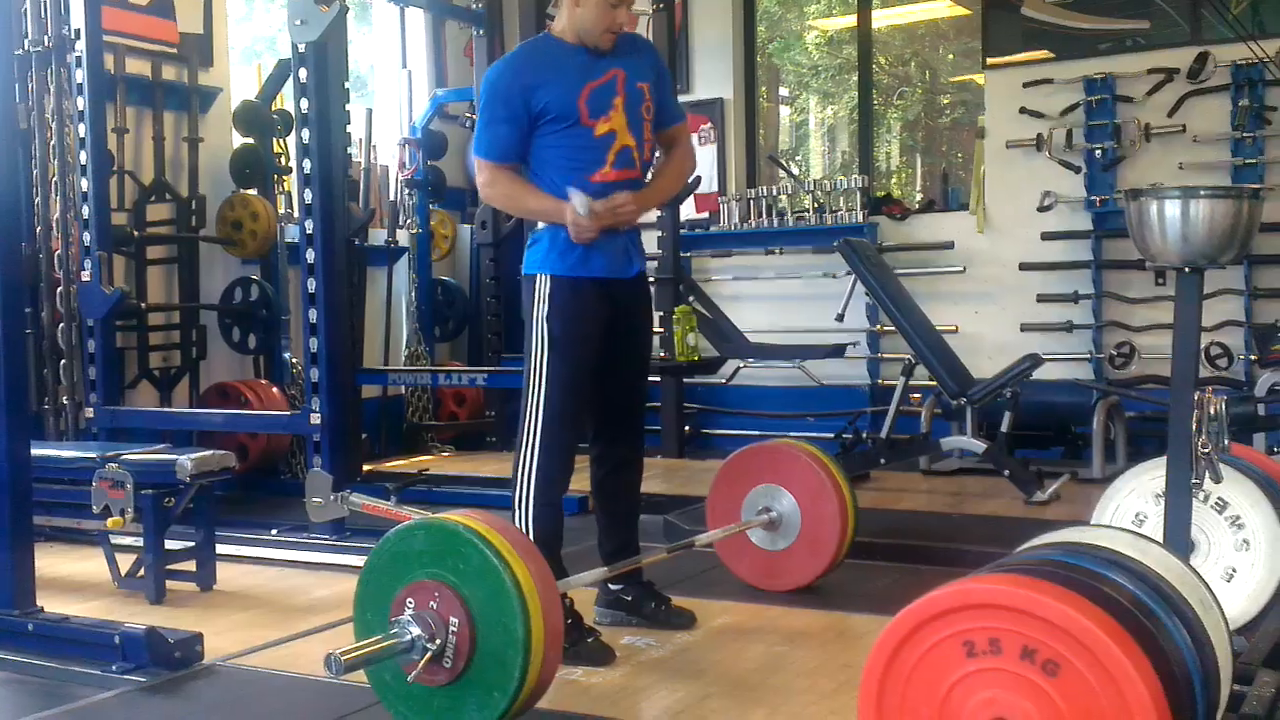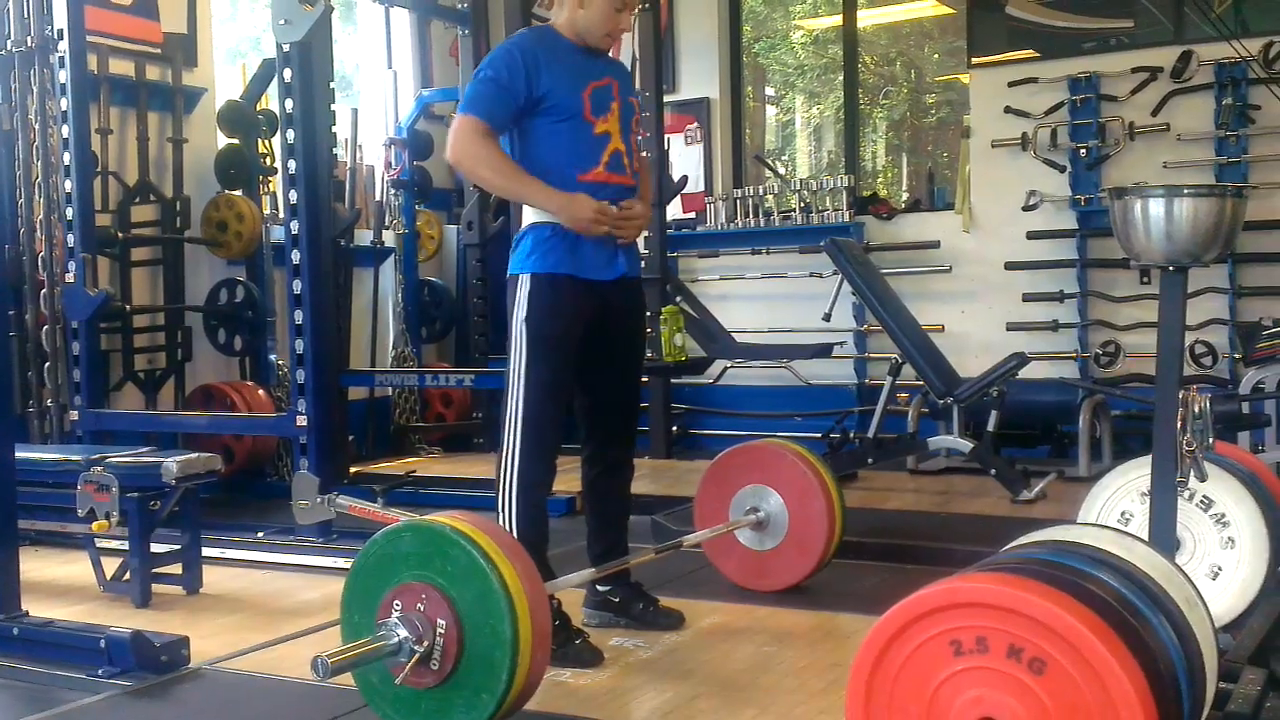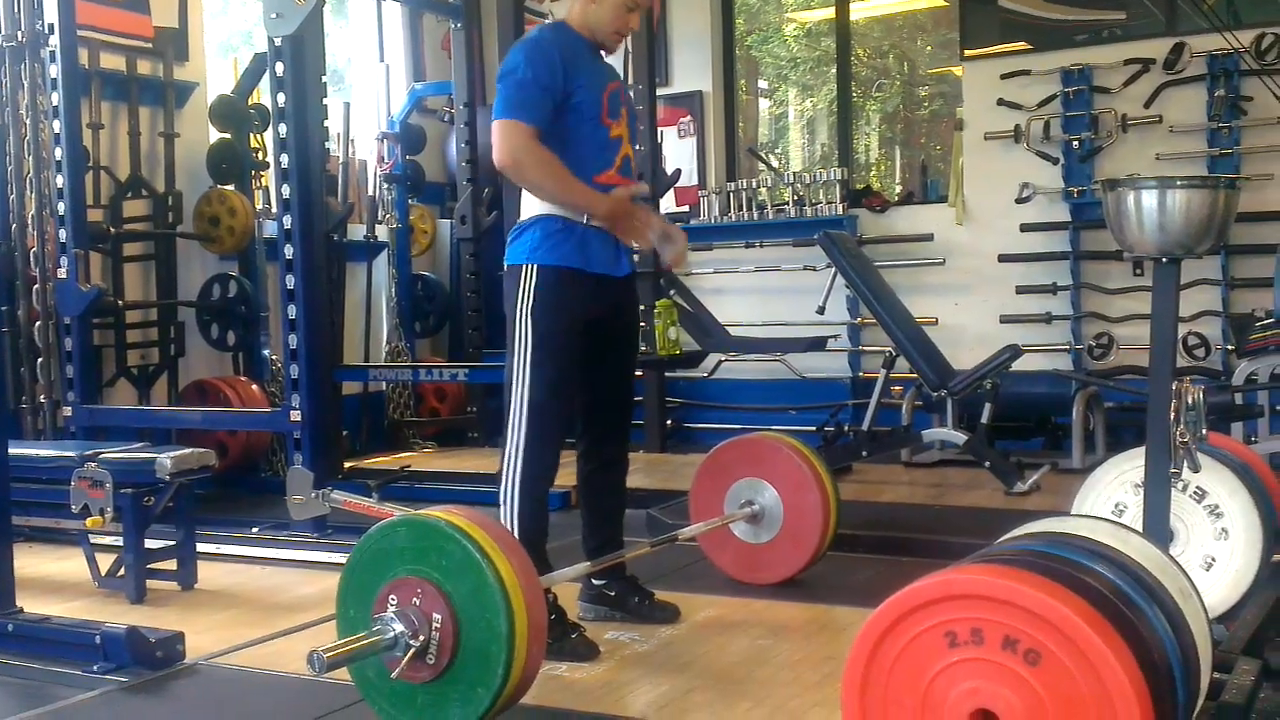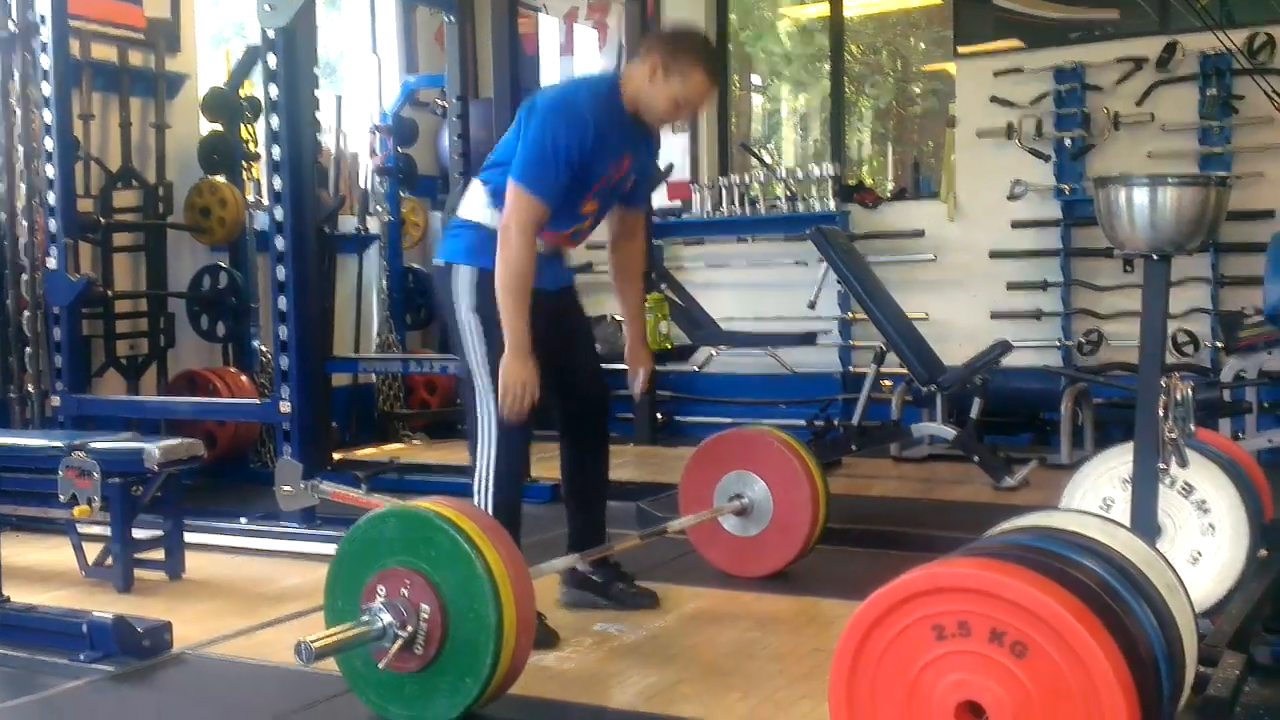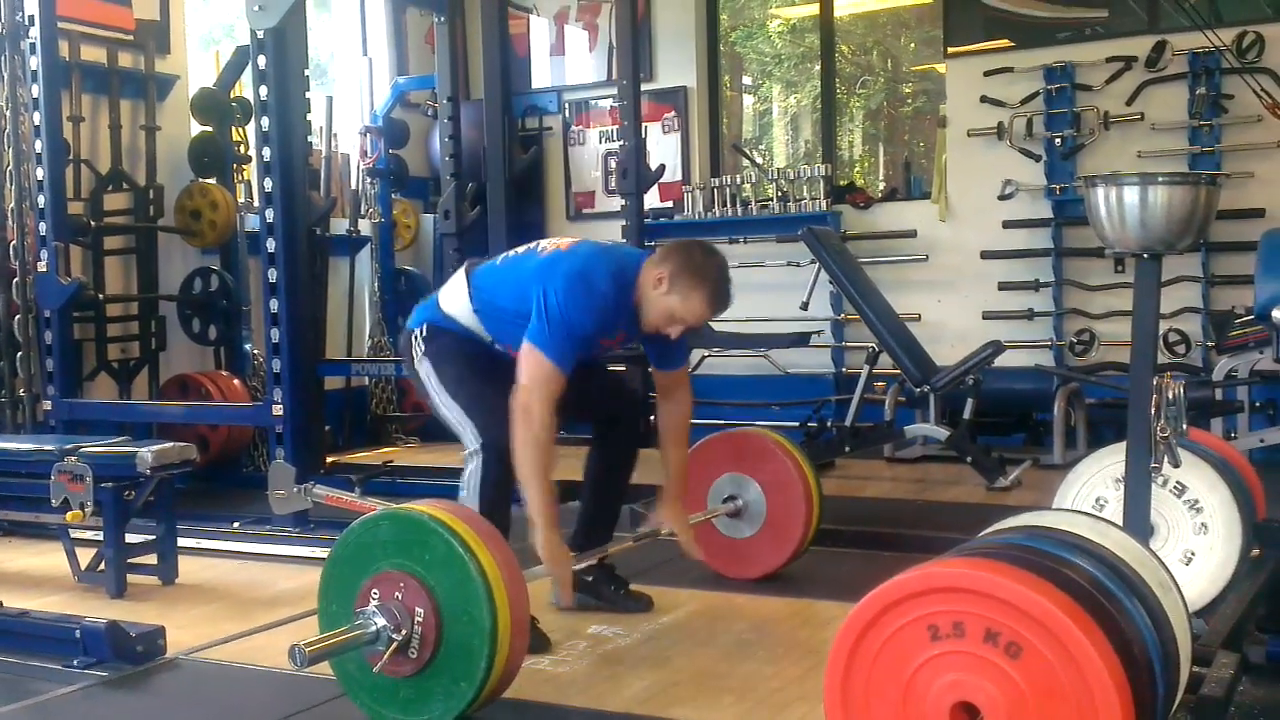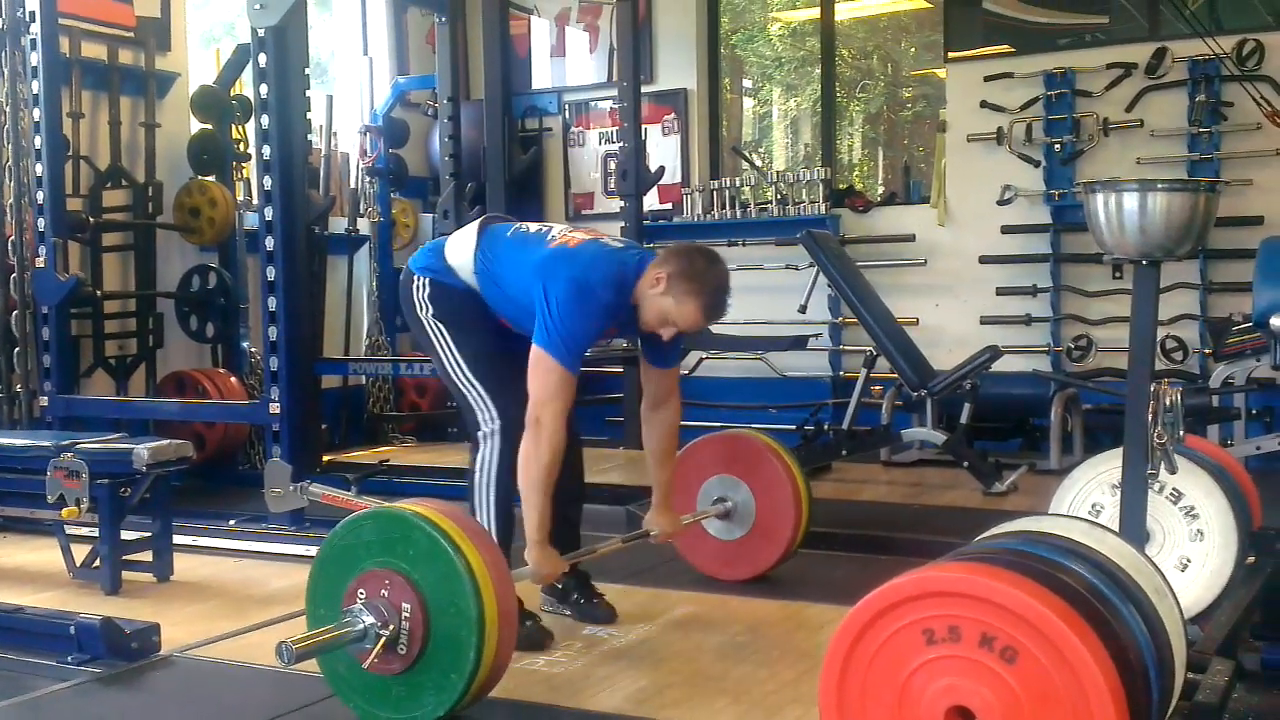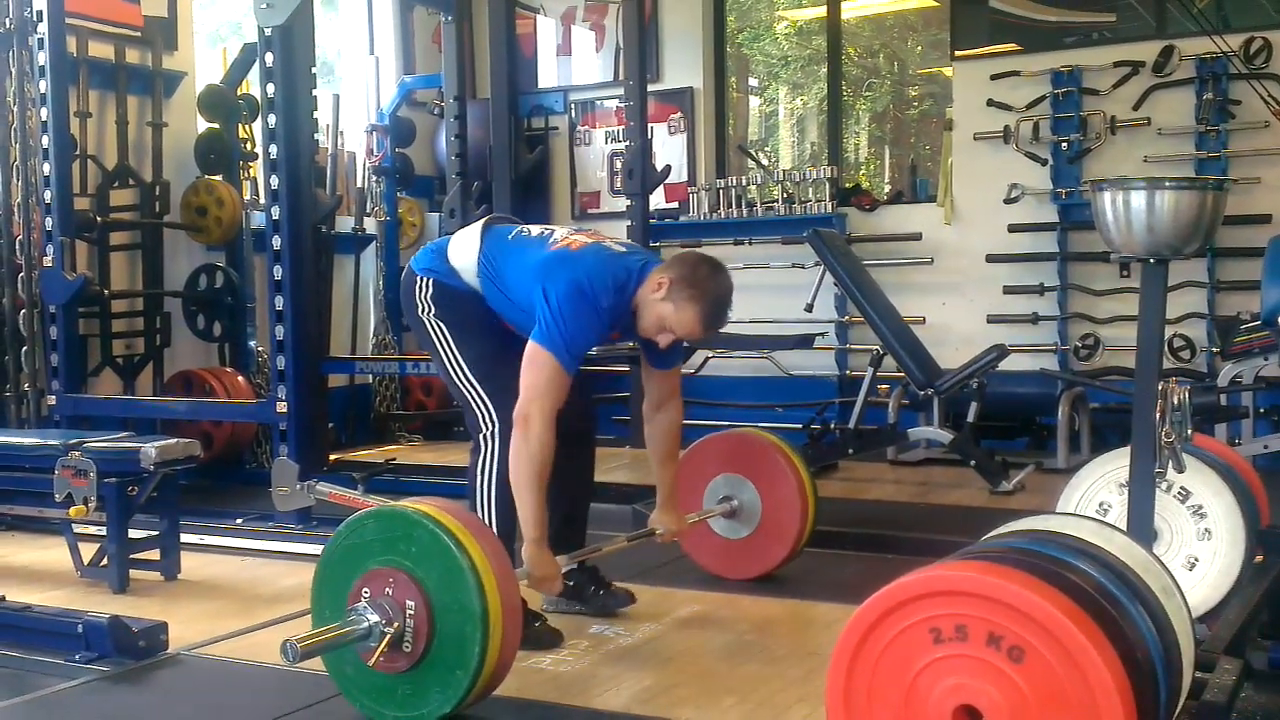
dt=0.5s
person 1, frame 1
left shoulder: (643, 58)
right shoulder: (519, 74)
left elbow: (679, 149)
right elbow: (492, 179)
left wrist: (640, 201)
right wrist: (563, 213)
left hip: (626, 268)
right hip: (564, 272)
left knee: (622, 433)
right knee: (552, 438)
left ankle: (622, 584)
person 1, frame 2
left shoulder: (618, 75)
right shoulder: (525, 57)
left elbow: (636, 165)
right elbow: (464, 146)
left wrist: (642, 208)
right wrist: (560, 204)
left hip: (619, 272)
right hip: (551, 270)
left knee: (614, 435)
right knee: (534, 439)
left ankle: (609, 586)
person 1, frame 3
left shoulder: (605, 73)
right elbow: (511, 152)
left wrist: (640, 217)
right wrist: (603, 207)
left hip: (611, 268)
right hip: (551, 264)
left knee: (609, 431)
right knee: (539, 432)
left ankle: (605, 580)
person 1, frame 4
left shoulder: (641, 133)
right shoulder: (569, 112)
left elbow: (627, 236)
right elbow: (516, 230)
left wrist: (636, 335)
right wrist: (516, 350)
left hip: (546, 271)
right hip: (481, 264)
left knee: (589, 407)
right knee: (505, 418)
left ankle: (589, 570)
person 1, frame 5
left shoulder: (660, 300)
right shoulder: (583, 286)
left elbow: (675, 395)
right elbow: (532, 406)
left wrist: (673, 499)
right wrist: (545, 530)
left hip: (513, 347)
right hip: (447, 335)
left knee: (624, 411)
right knee: (493, 439)
left ankle: (586, 568)
person 1, frame 6
left shoulder: (662, 296)
right shoulder: (581, 290)
left elbow: (661, 403)
right elbow: (542, 419)
left wrist: (661, 504)
right wrist: (537, 544)
left hip: (501, 296)
right hip: (443, 284)
left knee: (563, 427)
right knee: (502, 422)
left ankle: (563, 578)
person 1, frame 7
left shoulder: (669, 300)
right shoulder: (581, 293)
left elbow: (663, 404)
right elbow: (531, 417)
left wrist: (666, 503)
right wrist: (535, 544)
left hip: (502, 293)
right hip: (444, 285)
left knee: (575, 418)
right knee: (501, 424)
left ankle: (570, 574)
